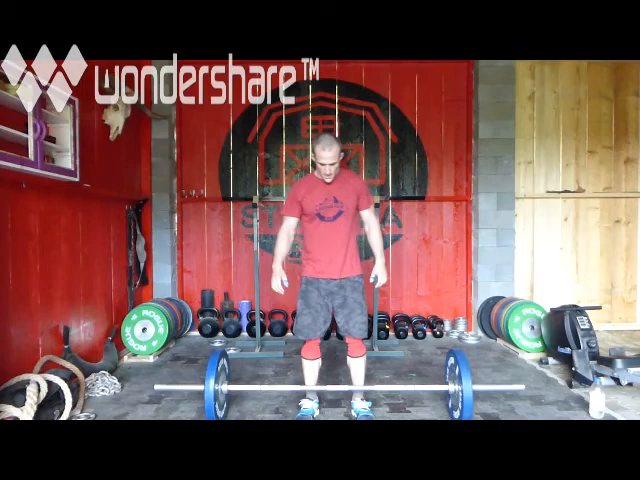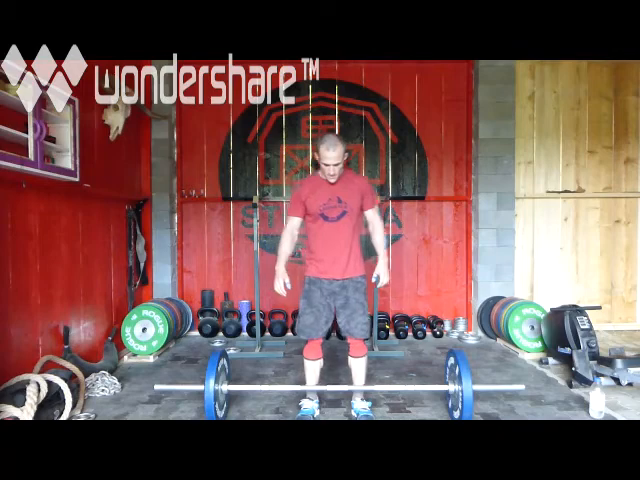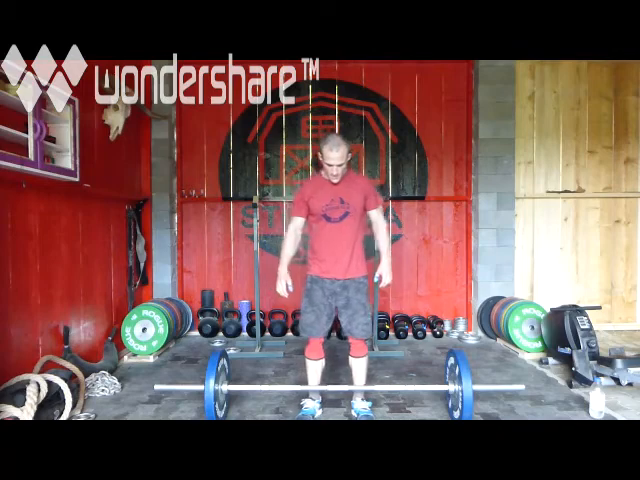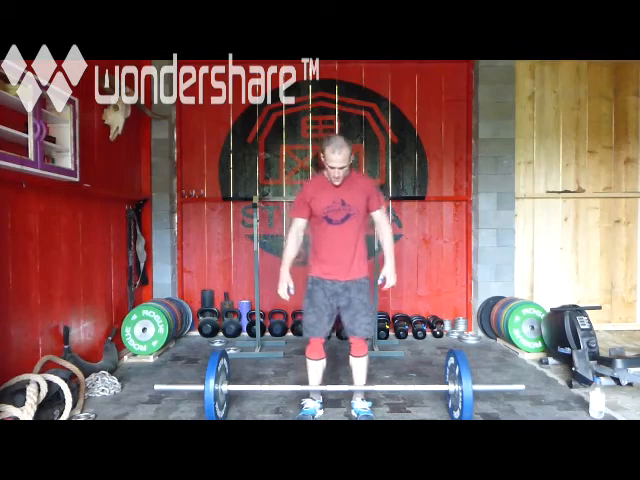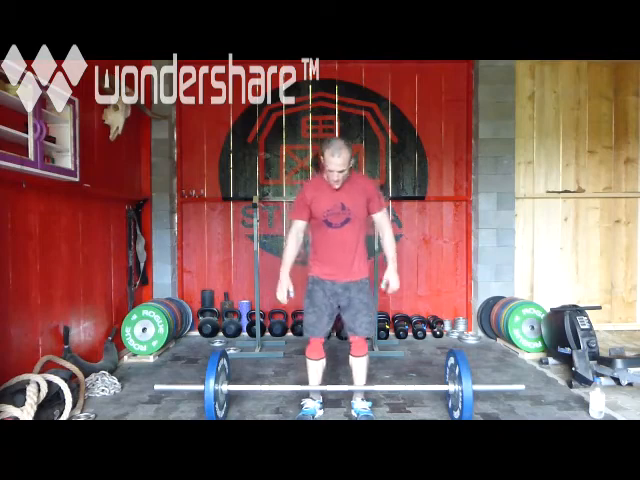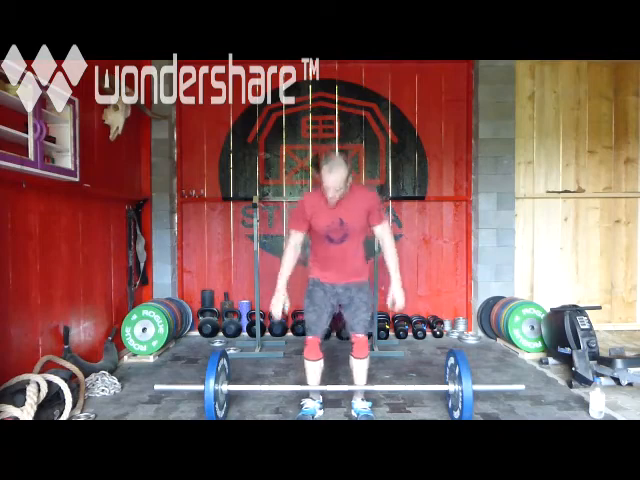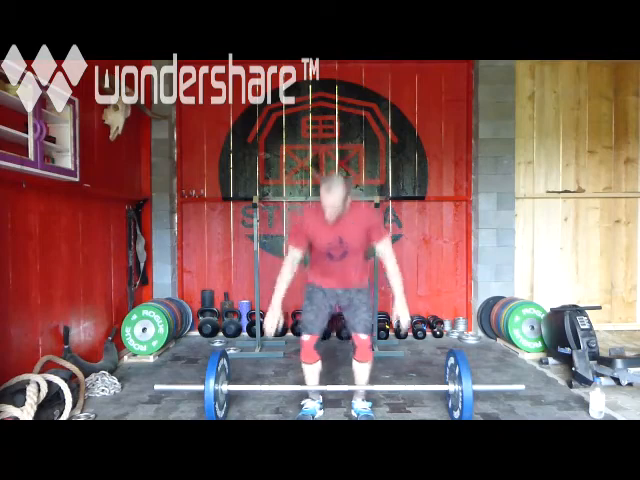
dt=0.1s
person 1, frame 1
left shoulder: (355, 184)
right shoulder: (300, 188)
left elbow: (371, 222)
right elbow: (288, 230)
left wrist: (380, 261)
right wrist: (276, 266)
left hip: (350, 277)
right hip: (314, 278)
left knee: (355, 338)
right knee: (311, 340)
left ankle: (358, 400)
right ankle: (310, 400)
person 1, frame 2
left shoulder: (360, 184)
right shoulder: (305, 189)
left elbow: (375, 222)
right elbow: (291, 230)
left wrist: (382, 260)
right wrist: (280, 268)
left hip: (353, 277)
right hip: (316, 278)
left knee: (356, 338)
right knee: (313, 340)
left ankle: (358, 400)
right ankle: (311, 400)
person 1, frame 3
left shoulder: (363, 185)
right shoulder: (308, 188)
left elbow: (379, 223)
right elbow: (294, 231)
left wrist: (385, 261)
right wrist: (282, 269)
left hip: (355, 278)
right hip: (318, 278)
left knee: (357, 339)
right knee: (314, 339)
left ankle: (359, 400)
right ankle: (313, 399)
person 1, frame 4
left shoulder: (366, 186)
right shoulder: (310, 189)
left elbow: (382, 223)
right elbow: (296, 232)
left wrist: (389, 262)
right wrist: (284, 271)
left hip: (356, 278)
right hip: (319, 279)
left knee: (358, 339)
right knee: (315, 339)
left ankle: (359, 400)
right ankle: (314, 400)
person 1, frame 5
left shoulder: (367, 187)
right shoulder: (309, 190)
left elbow: (384, 226)
right elbow: (296, 234)
left wrist: (392, 267)
right wrist: (284, 275)
left hip: (357, 280)
right hip: (320, 280)
left knee: (359, 338)
right knee: (315, 339)
left ankle: (359, 400)
right ankle: (313, 400)
person 1, frame 6
left shoulder: (367, 199)
right shoulder: (308, 203)
left elbow: (385, 238)
right elbow: (293, 245)
left wrist: (396, 282)
right wrist: (280, 288)
left hip: (356, 281)
right hip: (320, 281)
left knee: (360, 338)
right knee: (313, 339)
left ankle: (359, 400)
right ankle: (313, 400)
person 1, frame 7
left shoulder: (366, 216)
right shoulder: (309, 220)
left elbow: (388, 257)
right elbow: (290, 262)
left wrist: (400, 300)
right wrist: (274, 306)
left hip: (356, 287)
right hip: (319, 286)
left knee: (362, 340)
right knee: (308, 340)
left ankle: (360, 400)
right ankle: (312, 400)
